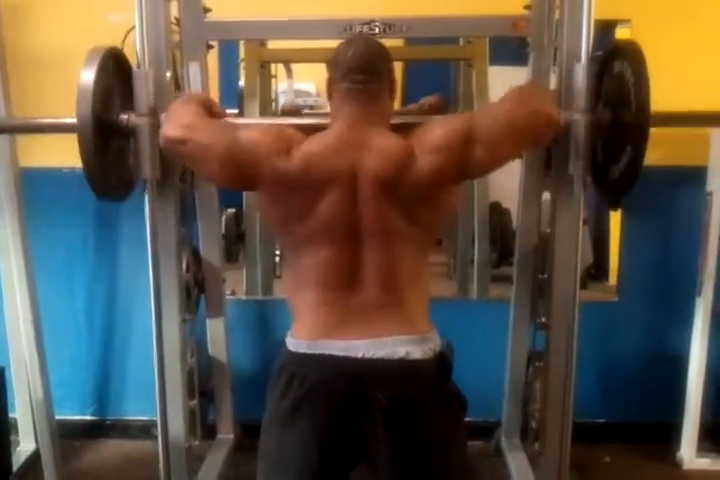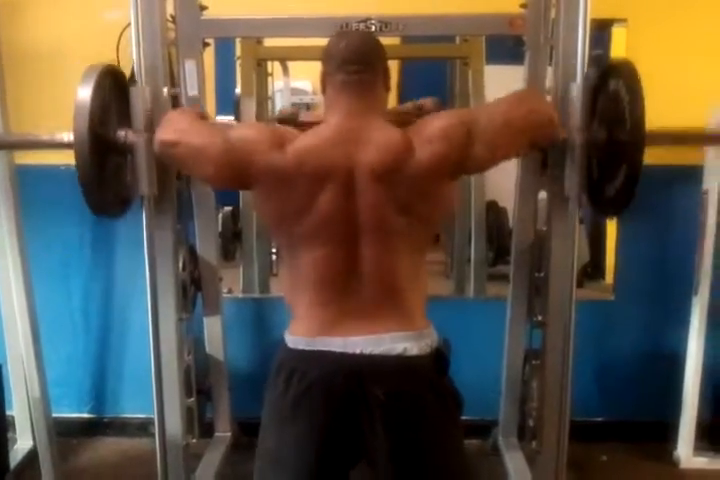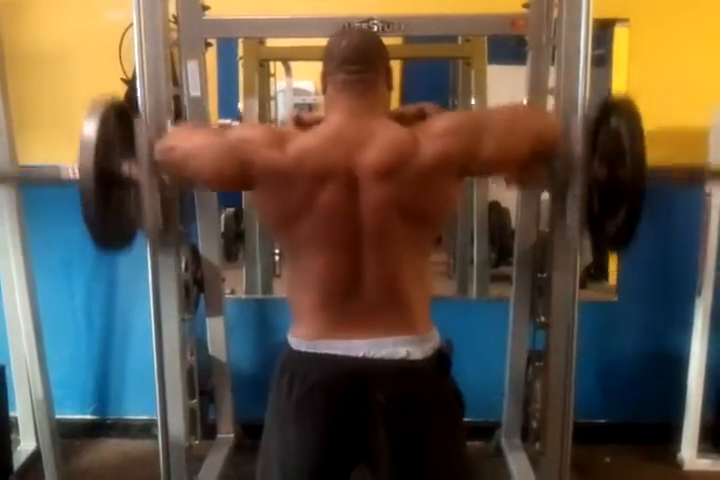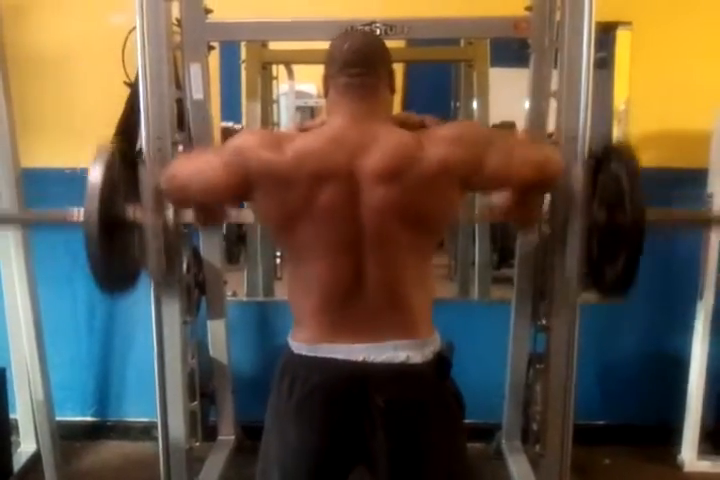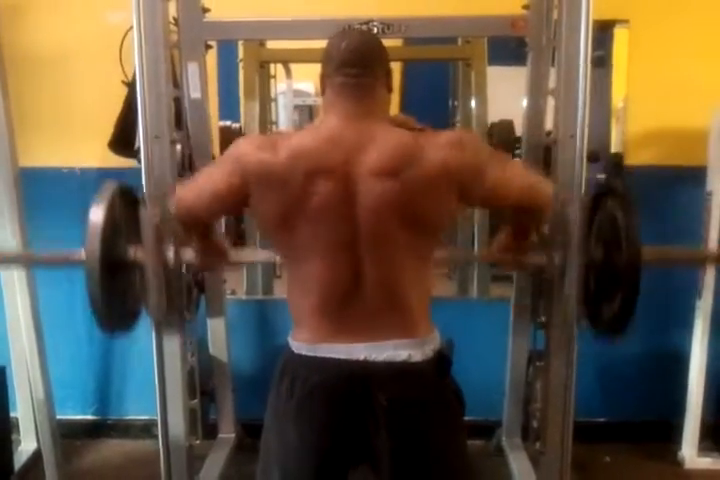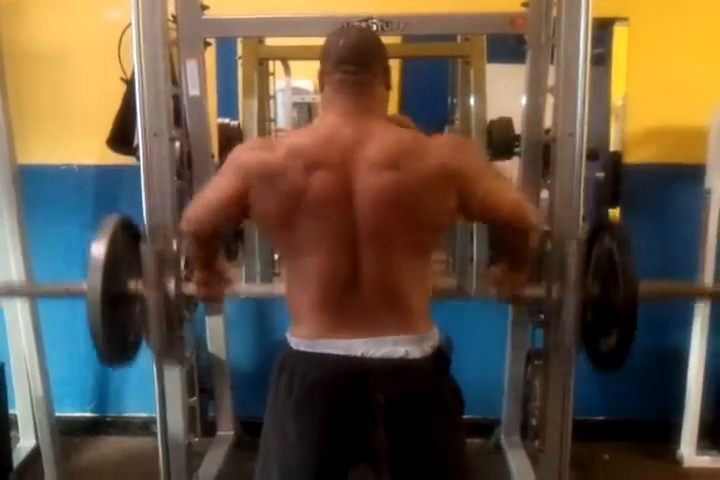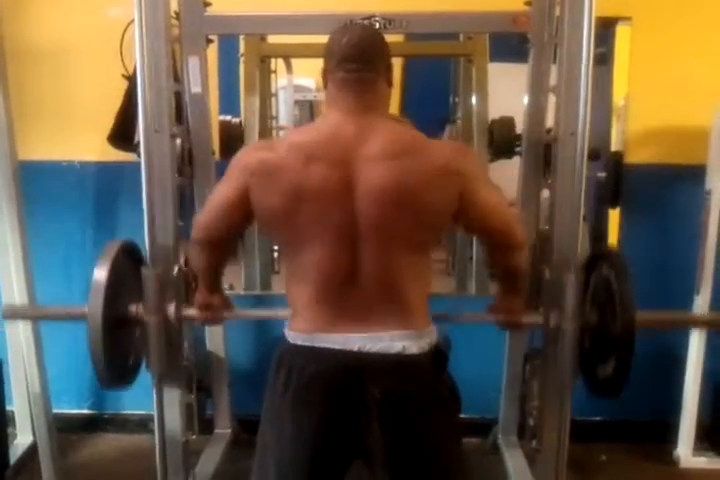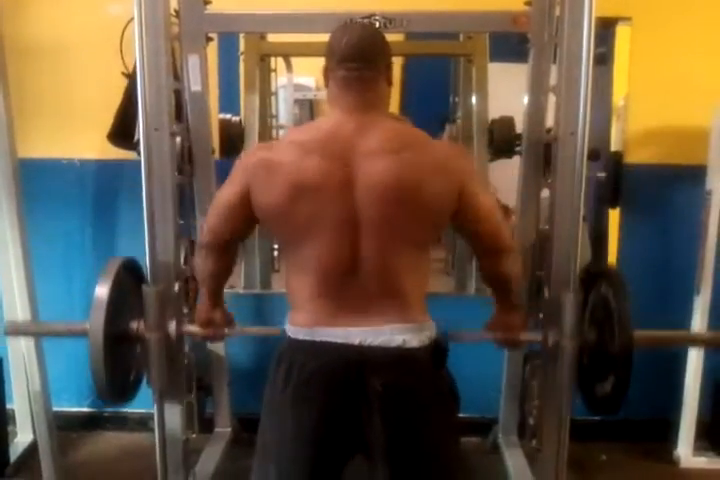
dt=0.1s
person 1, frame 1
left shoulder: (278, 158)
right shoulder: (432, 156)
left elbow: (176, 130)
right elbow: (539, 111)
left wrist: (199, 105)
left hip: (311, 370)
right hip: (409, 369)
person 1, frame 2
left shoulder: (272, 156)
right shoulder: (431, 149)
left elbow: (171, 137)
right elbow: (538, 115)
left wrist: (190, 115)
left hip: (310, 366)
right hip: (406, 365)
person 1, frame 3
left shoulder: (266, 152)
right shoulder: (437, 147)
left elbow: (171, 149)
right elbow: (543, 128)
left hip: (313, 368)
right hip: (409, 367)
person 1, frame 4
left shoulder: (267, 157)
right shoulder: (441, 154)
left elbow: (176, 180)
right elbow: (546, 163)
left wrist: (208, 207)
right wrist: (524, 202)
left hip: (313, 371)
right hip: (409, 371)
person 1, frame 5
left shoulder: (263, 160)
right shoulder: (442, 157)
left elbow: (185, 207)
right elbow: (537, 196)
left wrist: (209, 243)
right wrist: (516, 237)
left hip: (313, 372)
right hip: (409, 371)
person 1, frame 6
left shoulder: (263, 162)
right shoulder: (441, 160)
left elbow: (195, 227)
right elbow: (522, 220)
left wrist: (206, 269)
right wrist: (515, 268)
left hip: (312, 368)
right hip: (407, 368)
person 1, frame 7
left shoulder: (265, 161)
right shoulder: (443, 162)
left elbow: (206, 239)
right elbow: (510, 242)
left wrist: (208, 291)
right wrist: (513, 294)
left hip: (309, 364)
right hip: (404, 365)
person 1, frame 8
left shoulder: (266, 161)
right shoulder: (442, 161)
left elbow: (212, 244)
right elbow: (500, 251)
left wrist: (209, 305)
right wrist: (509, 310)
left hip: (310, 359)
right hip: (405, 359)
